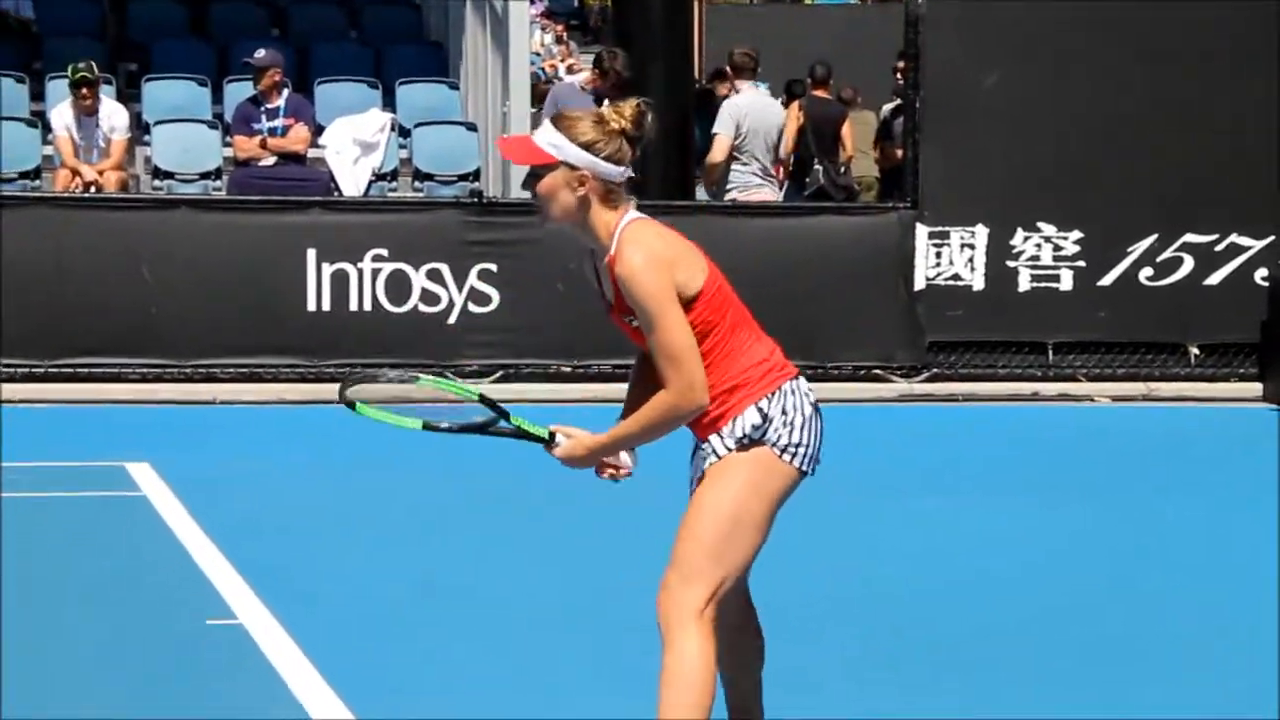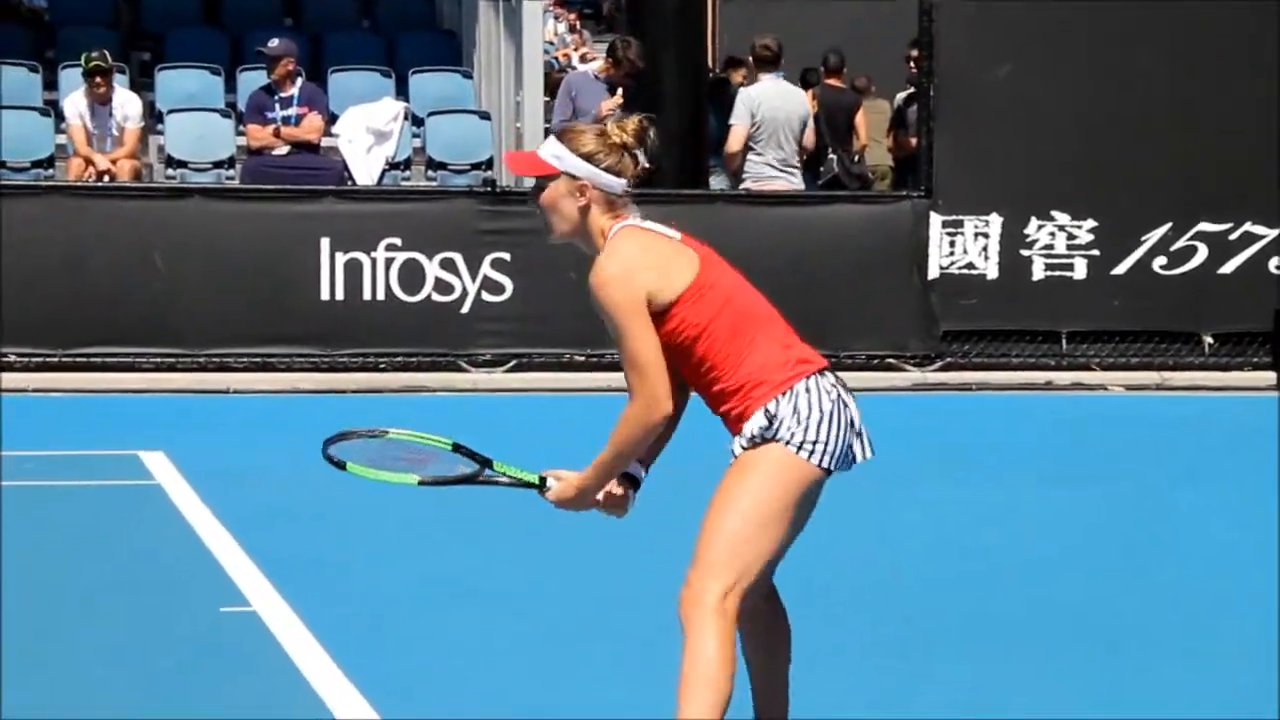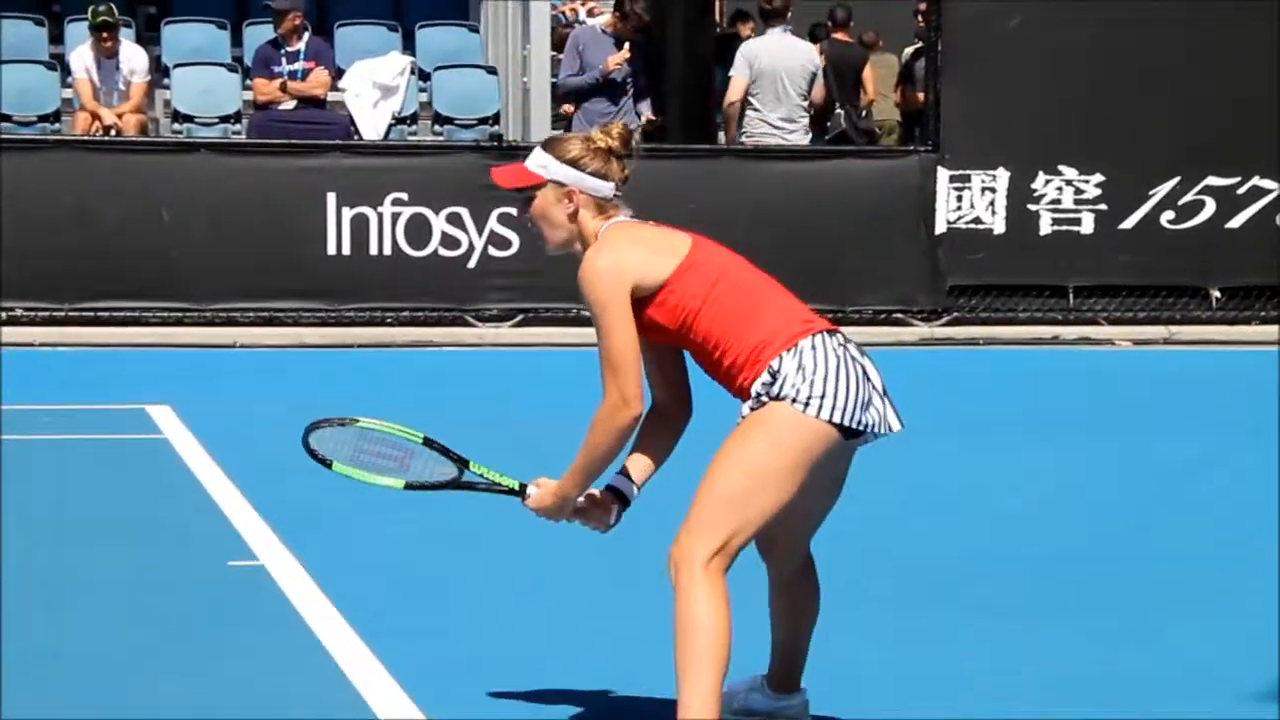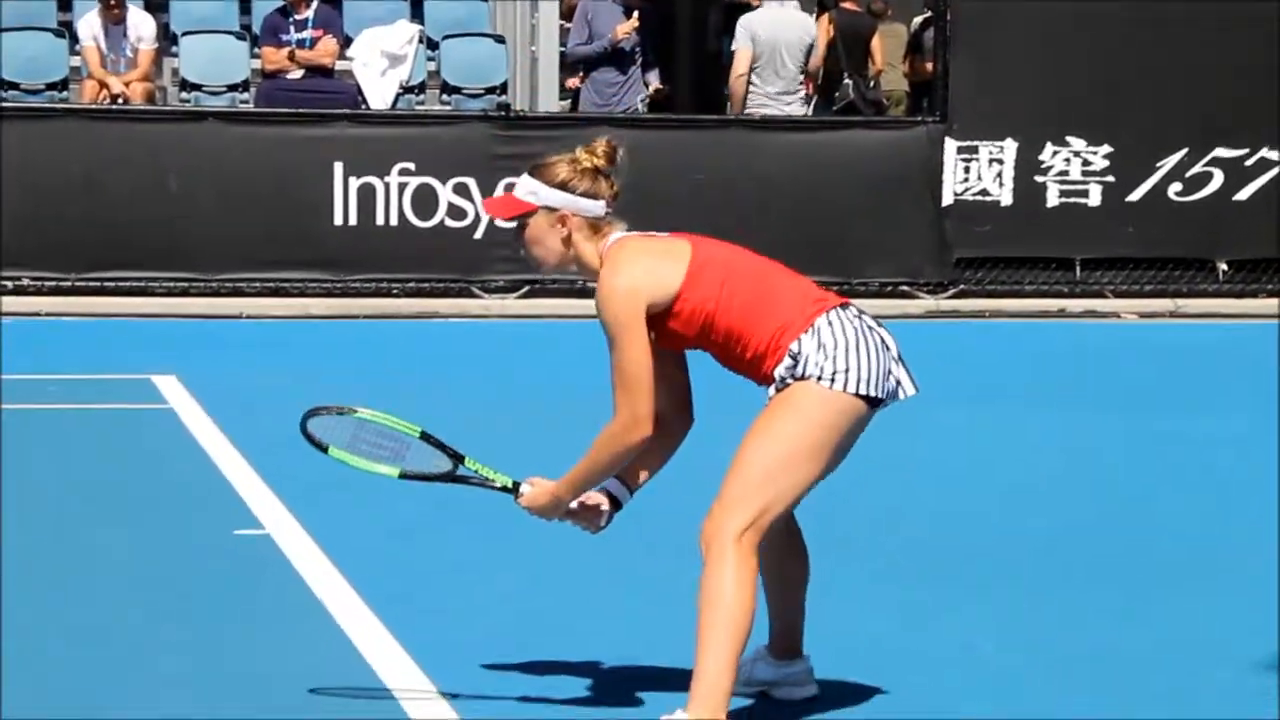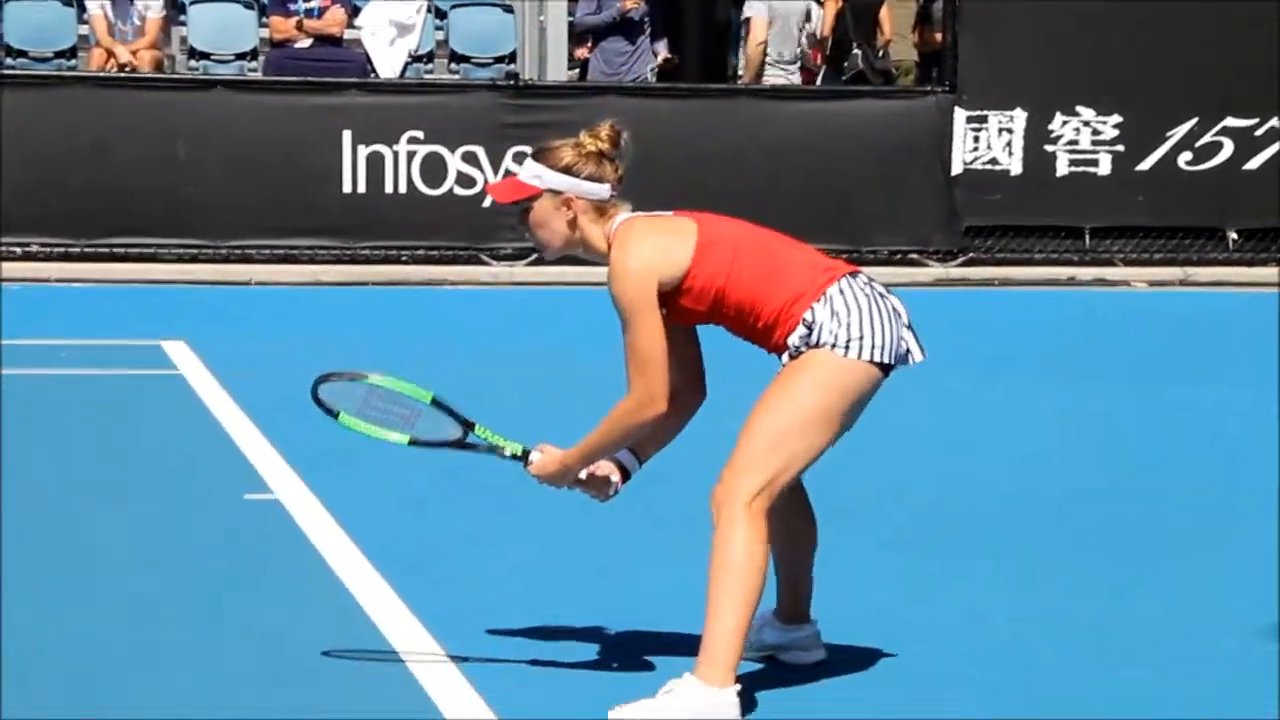
dt=0.3s
person 1, frame 1
left shoulder: (637, 258)
right shoulder: (613, 250)
left elbow: (687, 394)
right elbow: (655, 358)
left wrist: (598, 446)
right wrist: (617, 441)
left hip: (763, 419)
right hip: (745, 419)
left knee: (683, 603)
right knee: (721, 590)
person 1, frame 2
left shoulder: (613, 269)
right shoulder: (646, 249)
left elbow: (655, 407)
right elbow: (667, 390)
left wrist: (587, 483)
right wrist: (629, 474)
left hip: (790, 416)
right hip: (814, 405)
left knee: (704, 601)
right knee: (748, 585)
person 1, frame 3
left shoulder: (602, 262)
right shoulder: (639, 253)
left elbow: (624, 406)
right elbow: (671, 406)
left wrist: (566, 492)
right wrist: (620, 489)
left hip: (804, 379)
right hip: (835, 369)
left knee: (695, 557)
right knee: (782, 546)
person 1, frame 4
left shoulder: (620, 280)
right shoulder: (643, 266)
left elbow: (633, 427)
right elbow: (671, 417)
left wrist: (558, 494)
right wrist: (612, 493)
left hip: (830, 355)
right hip: (847, 343)
left knee: (727, 531)
right knee: (763, 509)
right ankle: (785, 660)
person 1, frame 5
left shoulder: (631, 257)
right shoulder: (652, 245)
left elbow: (650, 402)
right elbow: (686, 391)
left wrist: (568, 462)
right wrist: (621, 462)
left hip: (840, 323)
right hip: (856, 312)
left knee: (738, 497)
right knee: (772, 477)
right ankle: (793, 625)
